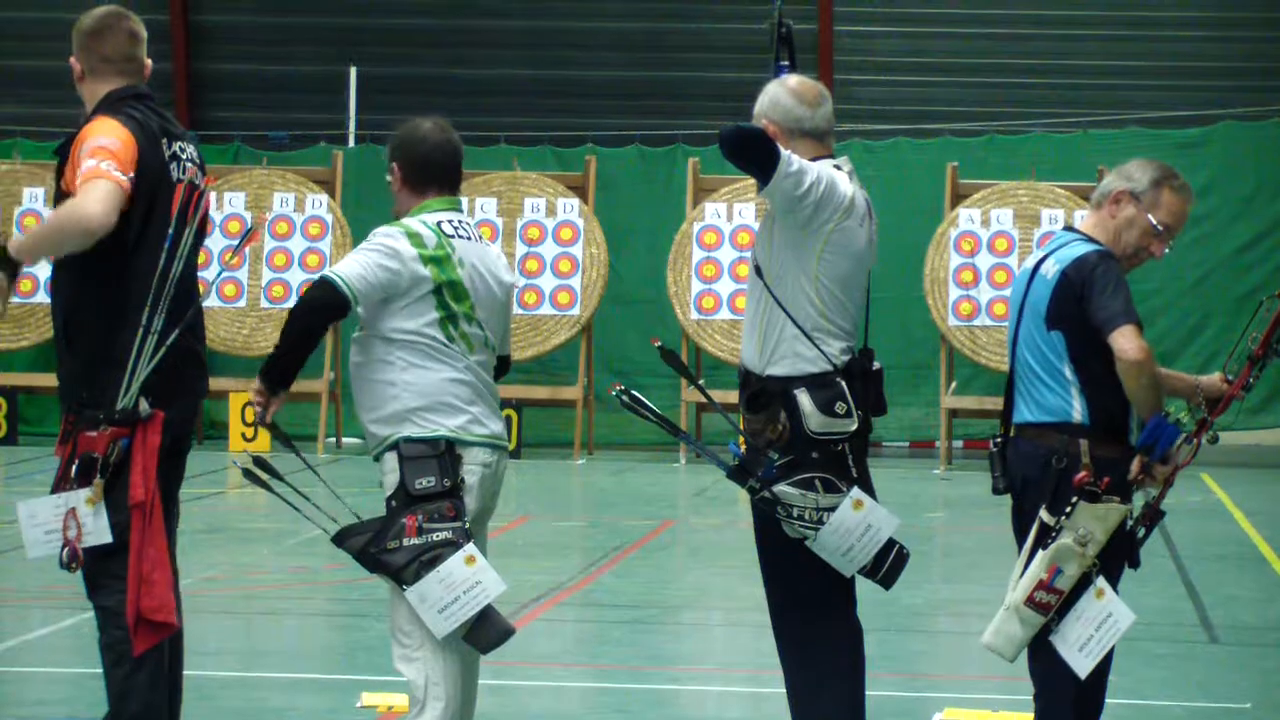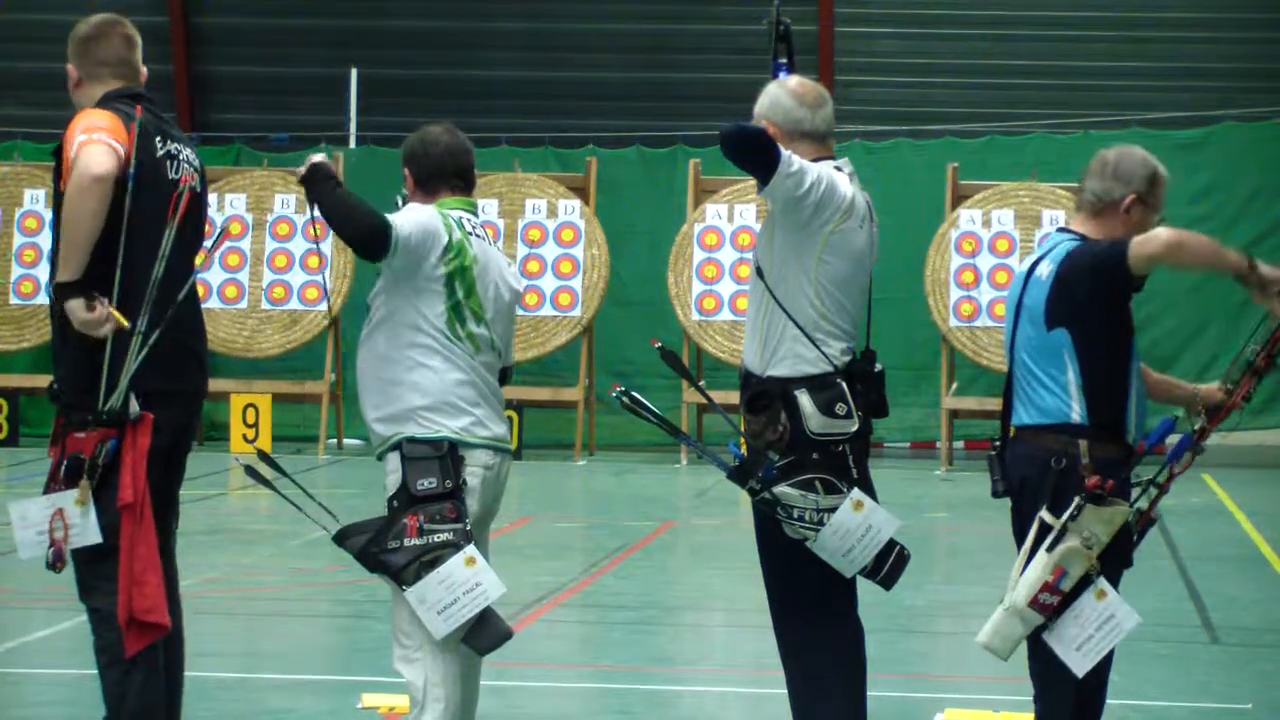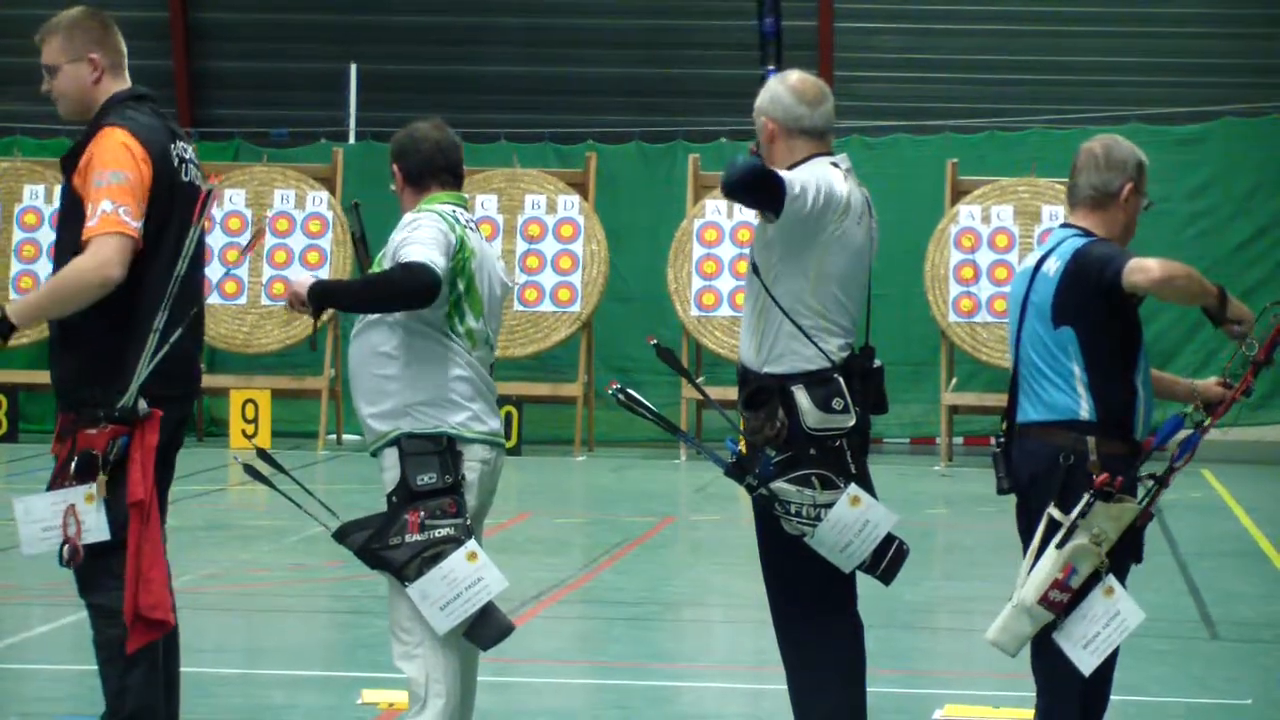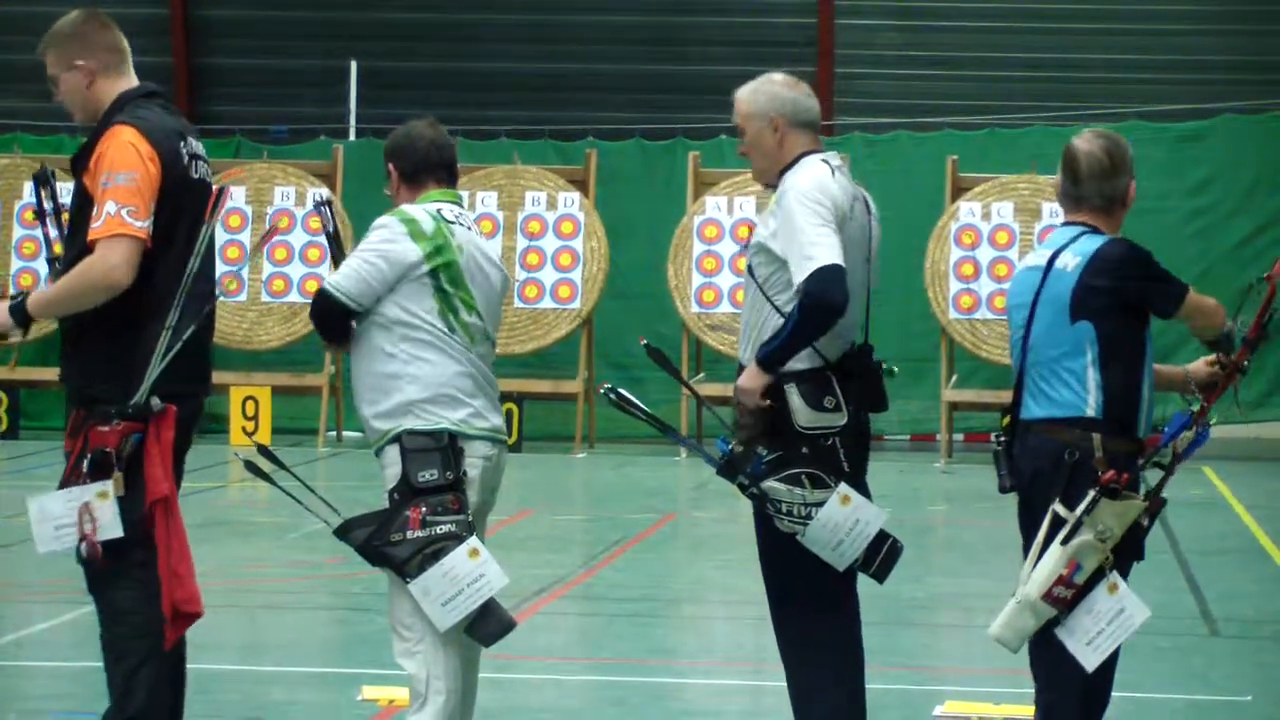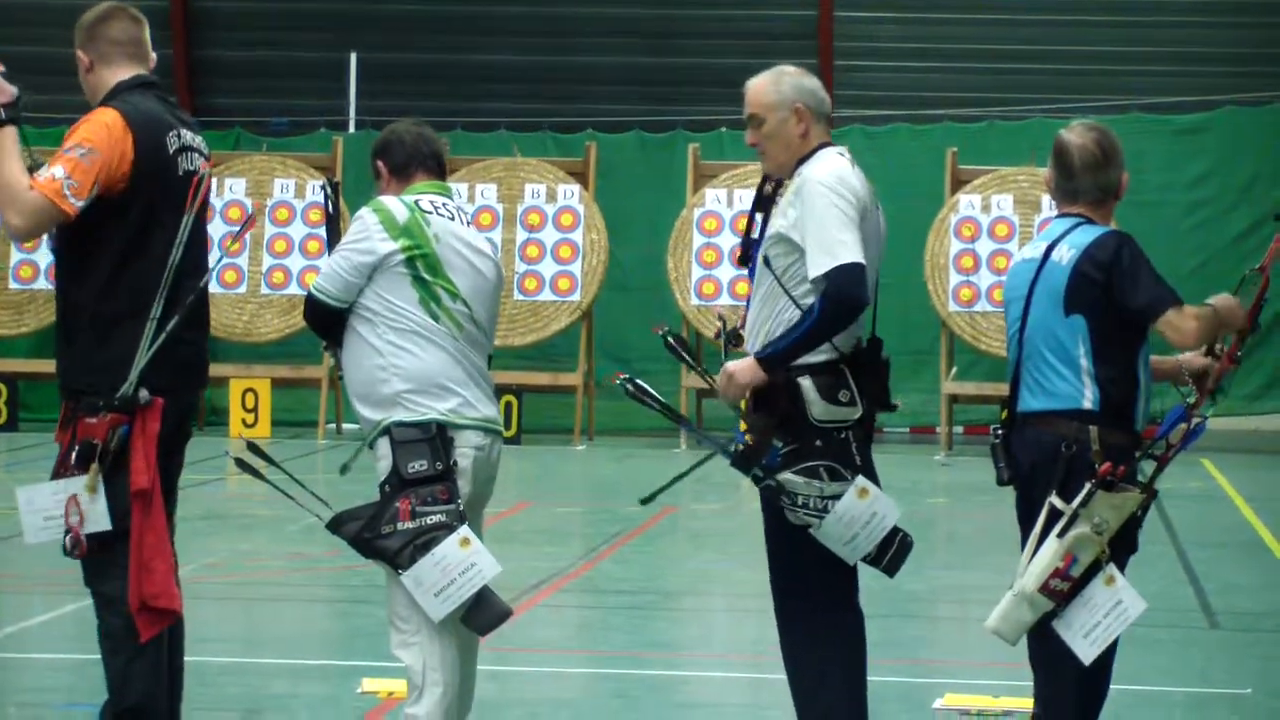
dt=1s
person 1, frame 1
left shoulder: (110, 132)
right shoulder: (174, 138)
left elbow: (91, 215)
left hip: (119, 386)
right hip: (167, 379)
left knee: (119, 568)
right knee: (147, 560)
person 1, frame 2
left shoulder: (98, 123)
right shoulder: (178, 145)
left elbow: (96, 174)
left wrist: (70, 282)
left hip: (115, 386)
right hip: (172, 380)
left knee: (112, 572)
right knee: (150, 563)
person 1, frame 3
left shoulder: (117, 140)
right shoulder: (166, 136)
left elbow: (105, 265)
left hip: (117, 395)
right hip: (153, 385)
left knee: (113, 574)
right knee: (138, 565)
person 1, frame 4
left shoulder: (125, 139)
right shoulder: (175, 132)
left elbow: (114, 267)
right wrist: (72, 237)
left hip: (128, 392)
right hip: (161, 384)
left knee: (121, 569)
right knee: (141, 563)
person 1, frame 5
left shoulder: (112, 124)
right shoulder: (185, 131)
left hip: (119, 380)
right hip: (169, 373)
left knee: (118, 561)
right knee: (145, 554)
person 2, frame 1
left shoulder: (816, 188)
right shoulder: (841, 190)
left elbow: (736, 143)
left wrist: (765, 137)
left hip: (802, 417)
right hip: (811, 408)
left knee: (812, 598)
right knee: (808, 593)
person 2, frame 2
left shoulder: (817, 191)
right shoulder: (843, 192)
left elbow: (738, 141)
left wrist: (762, 135)
left hip: (803, 421)
right hip: (817, 412)
left knee: (813, 601)
right knee: (812, 598)
person 2, frame 3
left shoulder: (816, 189)
right shoulder: (841, 186)
left elbow: (746, 181)
left wrist: (749, 170)
left hip: (802, 418)
right hip: (816, 408)
left knee: (812, 593)
right knee: (812, 590)
person 2, frame 4
left shoulder: (804, 185)
right shoulder: (842, 185)
left elbow: (825, 295)
left wrist: (761, 366)
left hip: (803, 413)
left knee: (807, 588)
right knee: (819, 586)
person 2, frame 5
left shoulder: (823, 178)
right shoulder: (821, 179)
left elbow: (845, 294)
left wrist: (762, 363)
left hip: (814, 409)
right hip: (815, 403)
left knee: (814, 583)
right knee: (811, 581)
person 3, frame 1
left shoulder: (403, 241)
right shoulder: (490, 253)
left elbow: (319, 303)
left wrist: (272, 378)
right hip: (477, 452)
left knee: (424, 622)
person 3, frame 2
left shoulder: (430, 227)
right shoulder: (496, 259)
left elbow: (366, 231)
left wrist: (319, 176)
right hip: (478, 451)
left knee: (425, 625)
person 3, frame 3
left shoulder: (429, 222)
right shoulder: (480, 244)
left elbow: (417, 284)
left wrist: (319, 291)
right hip: (465, 444)
left knee: (424, 614)
person 3, frame 4
left shoulder: (406, 226)
right shoulder: (482, 245)
left elbow: (328, 308)
left wrist: (345, 335)
right wrist: (378, 327)
right hip: (473, 442)
left knee: (423, 614)
person 3, frame 5
left shoulder: (385, 216)
right shoulder: (479, 240)
left elbow: (318, 309)
left wrist: (362, 337)
right hip: (475, 434)
left knee: (421, 607)
person 4, frame 1
left shoulder: (1048, 257)
right shoulder: (1093, 265)
right elbow: (1131, 354)
left wrist: (1194, 388)
left hip: (1041, 459)
right hip: (1077, 467)
left knee: (1058, 613)
person 4, frame 2
left shoulder: (1052, 260)
right shoulder: (1086, 262)
right elbow: (1165, 245)
left wrist: (1193, 395)
left hip: (1049, 463)
right hip: (1075, 470)
left knee: (1064, 614)
person 4, frame 3
left shoulder: (1048, 259)
right shoulder: (1088, 259)
right elbow: (1156, 274)
left wrist: (1191, 390)
right wrist: (1221, 302)
left hip: (1051, 458)
right hip: (1082, 465)
left knee: (1066, 612)
person 4, frame 4
left shoulder: (1032, 264)
right shoulder: (1113, 259)
right elbow: (1208, 317)
left wrist: (1182, 377)
right wrist: (1220, 335)
left hip: (1041, 452)
right hip: (1087, 461)
person 4, frame 5
left shoulder: (1029, 255)
right shoulder: (1107, 249)
right elbow: (1186, 328)
left wrist: (1175, 368)
right wrist: (1222, 312)
left hip: (1037, 443)
right hip: (1086, 453)
